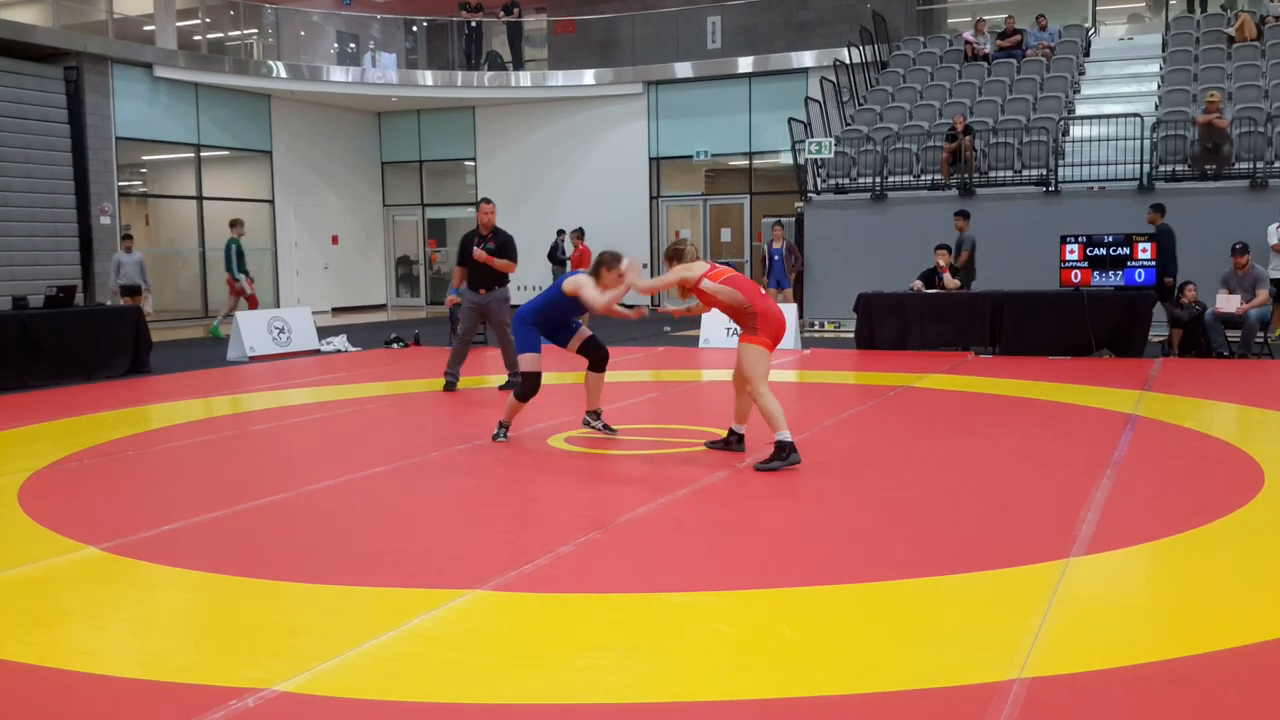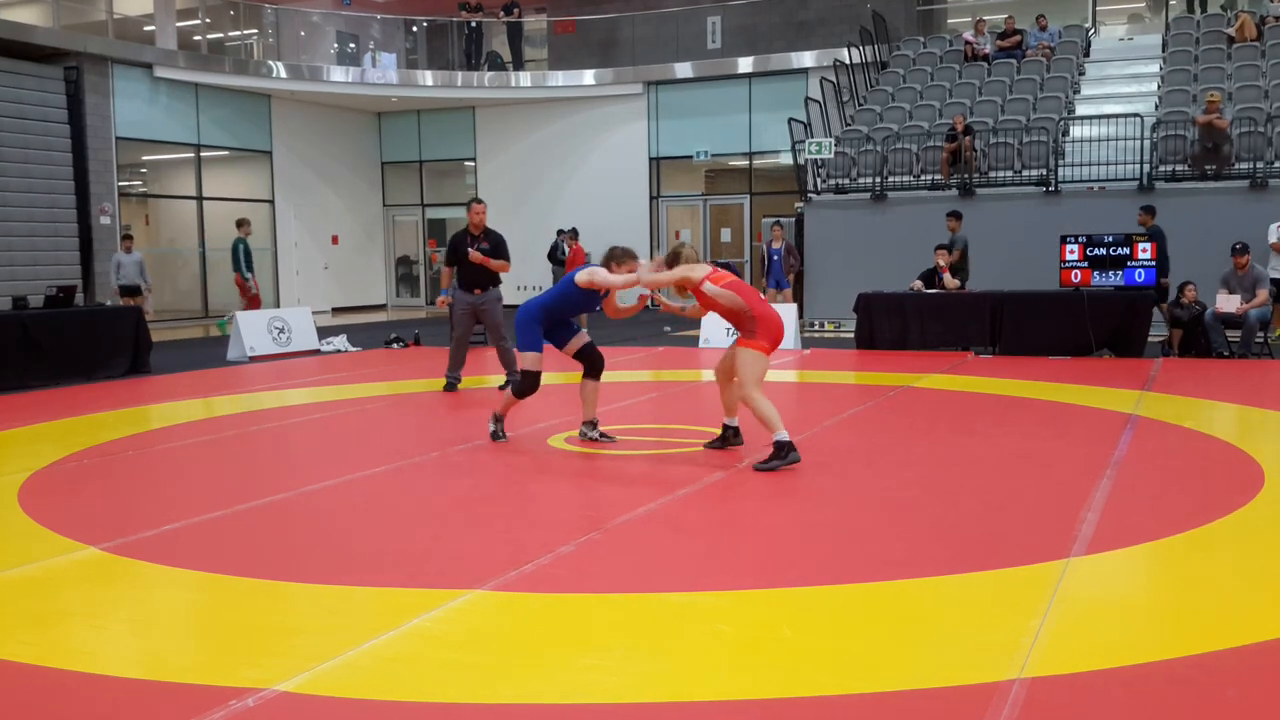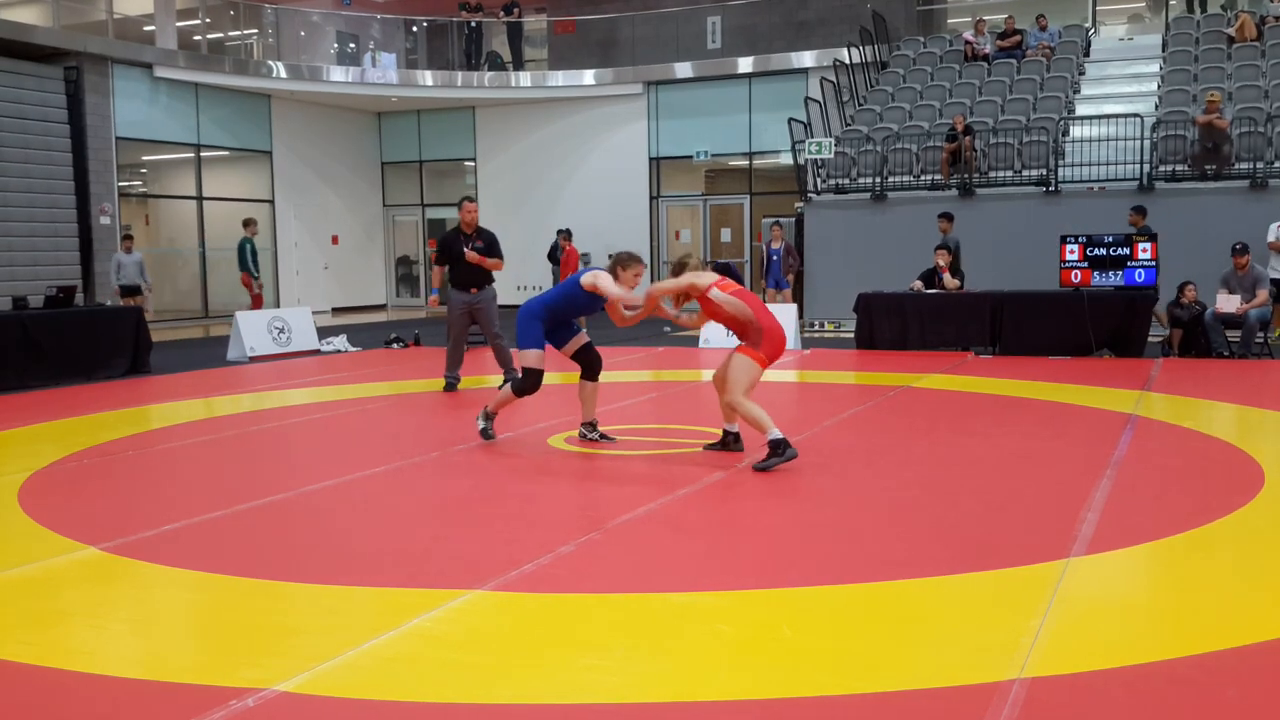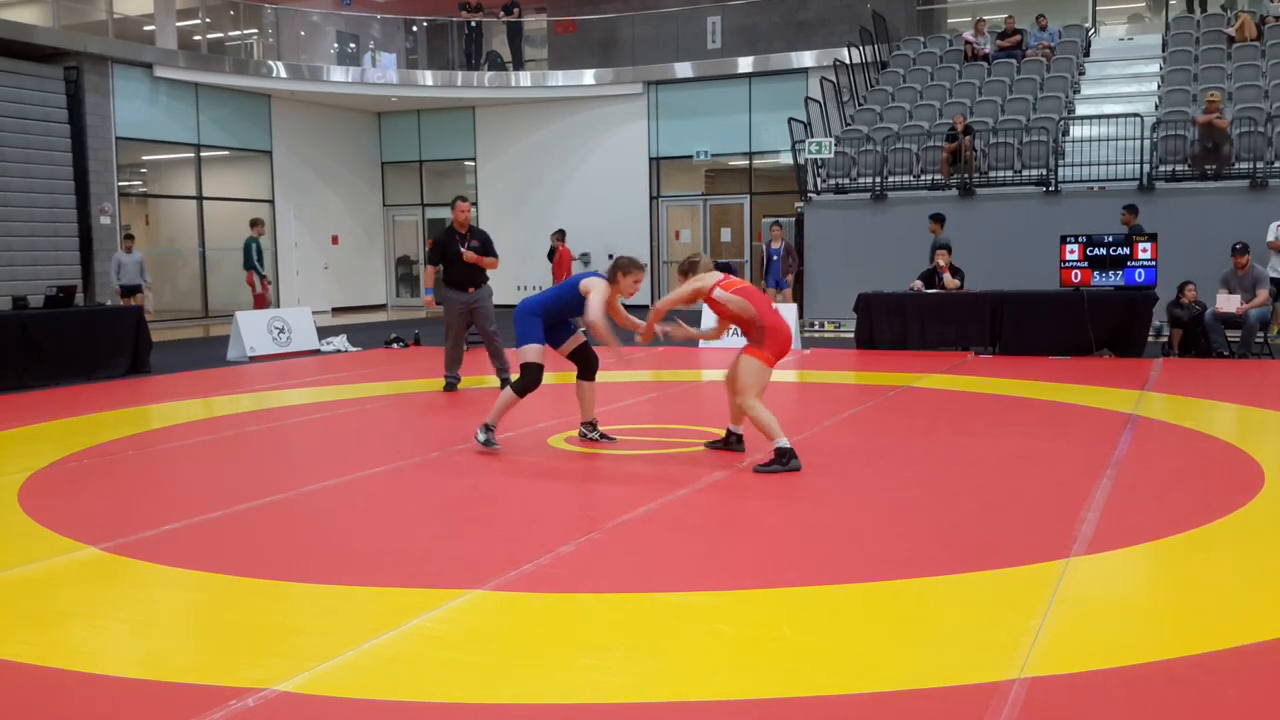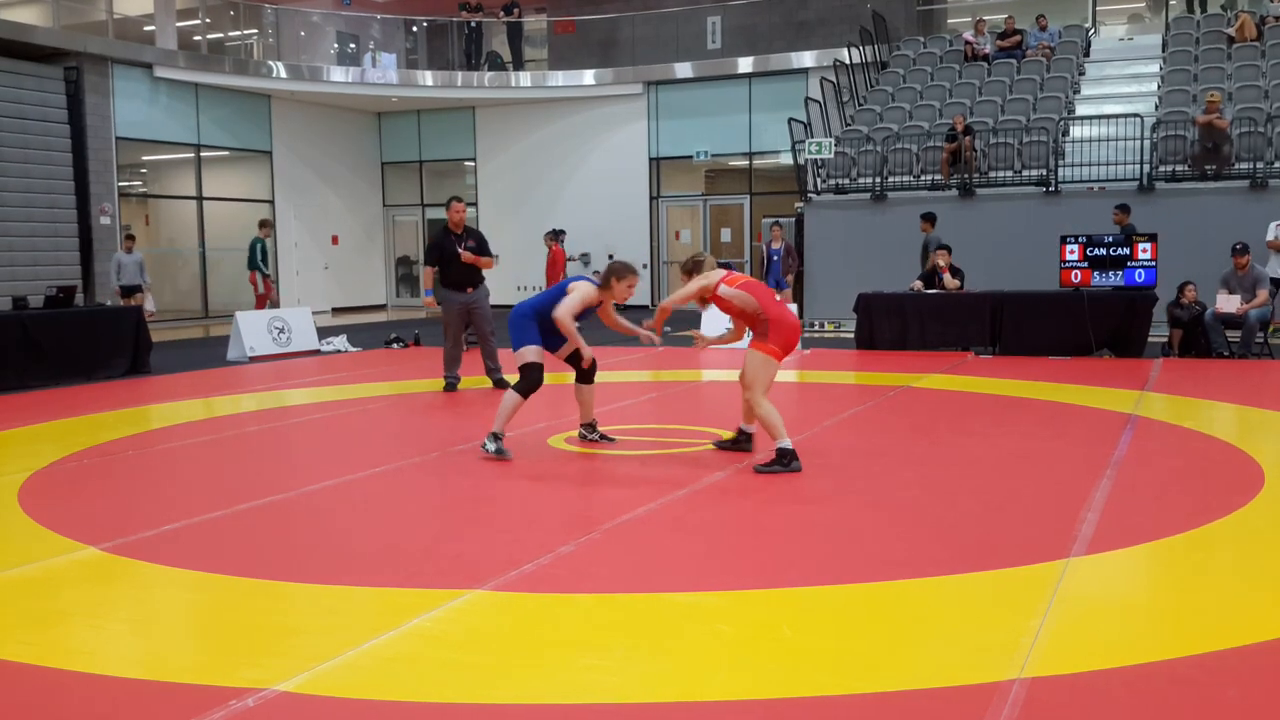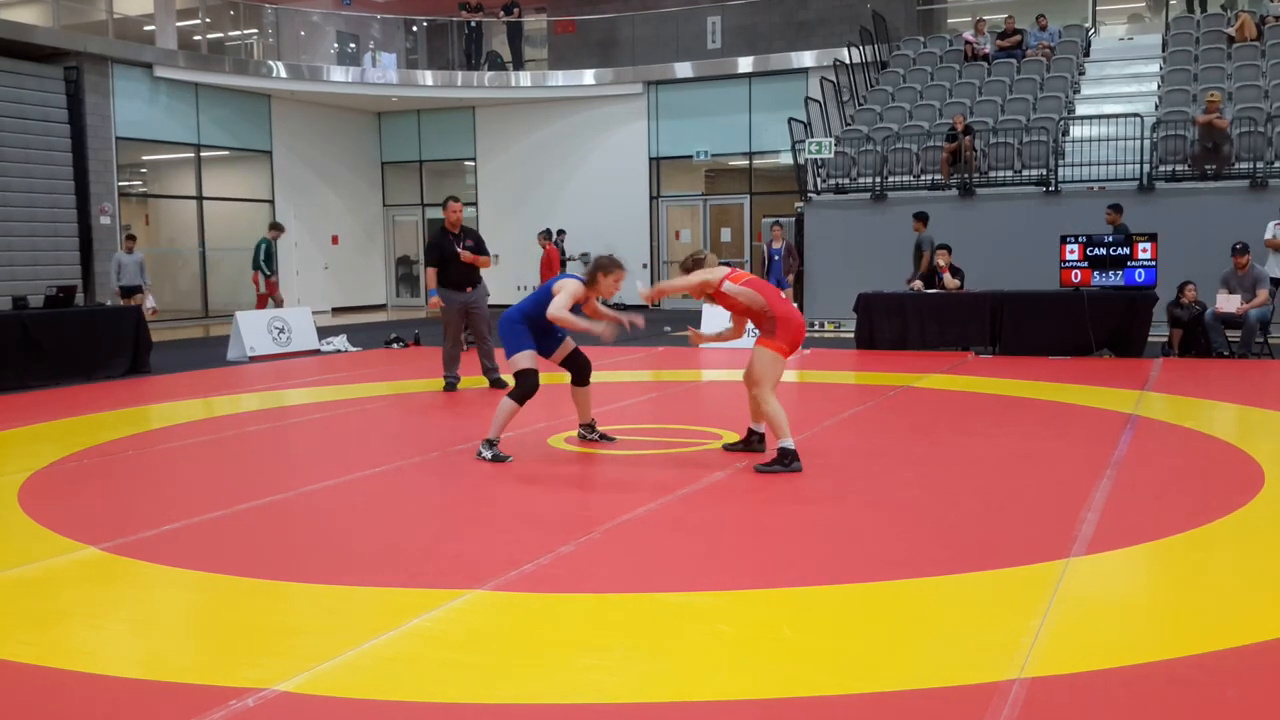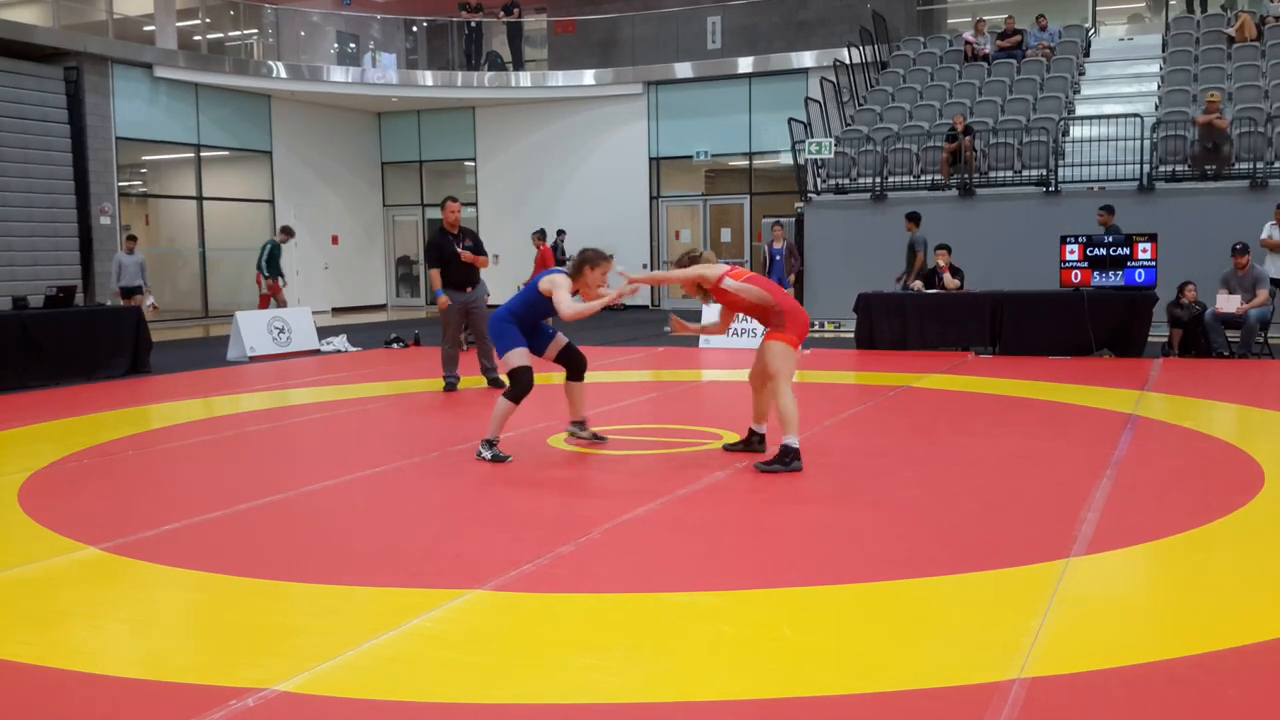
dt=0.1s
person 1, frame 1
left shoulder: (687, 270)
right shoulder: (707, 271)
left elbow: (645, 287)
right elbow: (703, 307)
left wrist: (631, 277)
right wrist: (675, 311)
left hip: (761, 320)
right hip: (769, 317)
left knee: (756, 388)
right knee: (740, 381)
left ankle: (786, 448)
right ankle: (735, 437)
person 1, frame 2
left shoulder: (688, 271)
right shoulder: (708, 275)
left elbow: (647, 281)
right elbow: (699, 310)
left wrist: (646, 269)
right wrist: (667, 305)
left hip: (759, 325)
right hip: (766, 323)
left knee: (748, 392)
right knee: (723, 373)
left ankle: (785, 448)
right ankle: (730, 432)
person 1, frame 3
left shoulder: (694, 279)
right shoulder: (715, 288)
left elbow: (654, 290)
right elbow: (696, 322)
left wrist: (647, 307)
right wrist: (669, 313)
left hip: (763, 335)
right hip: (768, 333)
left knee: (733, 399)
right knee: (720, 381)
left ankle: (781, 446)
right ankle: (731, 437)
person 1, frame 4
left shoulder: (701, 281)
right shoulder: (720, 286)
left elbow: (661, 306)
right elbow: (718, 332)
left wrist: (648, 330)
right wrist: (691, 333)
left hip: (767, 333)
right hip: (774, 332)
left knee: (745, 401)
right knee: (733, 382)
left ankle: (786, 454)
right ankle: (733, 437)
person 1, frame 5
left shoulder: (705, 279)
right shoulder: (729, 285)
left elbow: (667, 304)
right elbow: (738, 332)
left wrist: (655, 324)
right wrist: (710, 340)
left hip: (774, 326)
right hip: (786, 324)
left knee: (754, 396)
right knee: (748, 381)
left ankle: (787, 455)
right ankle: (743, 437)
person 1, frame 6
left shoulder: (708, 275)
right shoulder: (729, 282)
left elbow: (666, 287)
right elbow: (737, 330)
left wrist: (648, 294)
right wrist: (706, 337)
left hip: (780, 324)
right hip: (789, 323)
left knee: (762, 392)
right knee: (751, 380)
left ankle: (788, 455)
right ankle: (755, 437)
person 1, frame 7
left shoulder: (707, 272)
right shoulder: (724, 282)
left elbow: (666, 277)
right elbow: (723, 326)
left wrist: (636, 278)
right wrist: (691, 328)
left hip: (788, 320)
right hip: (785, 319)
left knee: (778, 386)
right knee: (757, 379)
left ankle: (790, 453)
right ankle: (756, 438)
person 2, frame 1
left shoulder: (602, 285)
right shoulder: (583, 281)
left elbow: (608, 308)
right elbow: (599, 306)
left wrist: (632, 314)
right wrist: (625, 286)
left hip: (555, 321)
right hip: (528, 321)
left knee: (599, 355)
right knee: (530, 384)
left ankle: (592, 416)
right ankle: (504, 424)
person 2, frame 2
left shoulder: (607, 284)
right shoulder: (596, 274)
left elbow: (614, 312)
right elbow: (622, 283)
left wrist: (639, 305)
left hip: (557, 321)
right hip: (531, 318)
left knee: (595, 362)
right knee: (530, 382)
left ankle: (588, 426)
right ankle: (498, 417)
person 2, frame 3
left shoulder: (609, 287)
right shoulder: (602, 278)
left elbow: (622, 320)
right elbow: (618, 295)
left wrist: (646, 313)
left hip: (556, 320)
right hip: (532, 315)
left knee: (592, 363)
right knee: (531, 380)
left ankle: (588, 428)
right ankle: (488, 414)
person 2, frame 4
left shoulder: (607, 292)
right shoulder: (600, 286)
left elbow: (624, 320)
right elbow: (594, 319)
right wrist: (615, 347)
left hip: (553, 320)
right hip: (530, 314)
left knee: (589, 363)
right knee: (531, 378)
left ankle: (588, 427)
right ankle: (487, 428)
person 2, frame 5
left shoulder: (602, 295)
right shoulder: (589, 290)
left elbow: (612, 321)
right elbow: (560, 315)
left wrist: (640, 332)
right wrist: (582, 347)
left hip: (546, 324)
right hip: (524, 319)
left knee: (587, 367)
right knee: (532, 378)
left ankle: (588, 429)
right ankle: (493, 438)
person 2, frame 6
left shoulder: (589, 291)
right shoulder: (575, 287)
left elbow: (595, 312)
right elbow: (554, 314)
left wrist: (621, 318)
right wrist: (592, 328)
left hip: (538, 328)
right hip: (515, 324)
left knee: (582, 367)
right knee: (528, 385)
left ankle: (587, 428)
right ankle: (488, 444)
person 2, frame 7
left shoulder: (577, 282)
right shoulder: (562, 281)
left elbow: (597, 297)
right elbow: (567, 313)
left wrist: (621, 292)
right wrist: (606, 300)
left hip: (529, 325)
right hip: (505, 323)
left knee: (576, 362)
right knee: (522, 382)
left ankle: (578, 425)
right ankle: (488, 444)
person 3, frame 1
left shoulder: (505, 238)
right shoulder: (468, 238)
left elbow: (511, 267)
right elbow: (460, 267)
left wrist: (488, 259)
right wrist: (454, 291)
left hip: (497, 294)
right hip: (472, 295)
left knee: (505, 337)
right knee: (462, 337)
left ankle: (515, 376)
right ankle: (451, 377)
person 3, frame 2
left shoulder: (495, 238)
right shoulder: (457, 239)
left elbow: (505, 267)
right elbow: (448, 268)
left wrist: (483, 260)
right wrist: (444, 292)
left hip: (490, 295)
right hip: (464, 295)
left knee: (499, 337)
right knee: (459, 339)
left ankle: (513, 375)
right ankle: (452, 378)
person 3, frame 3
left shoulder: (488, 236)
right shoulder: (448, 238)
left elbow: (499, 265)
right elbow: (439, 266)
left wrist: (480, 259)
right wrist: (434, 291)
left hip: (484, 293)
right hip: (458, 295)
left knee: (494, 335)
right knee: (455, 339)
left ankle: (511, 374)
right ankle: (451, 378)
person 3, frame 4
left shoulder: (481, 235)
right shoulder: (442, 238)
left elbow: (494, 263)
right elbow: (432, 266)
left wrist: (477, 259)
right wrist: (429, 291)
left hip: (480, 292)
right hip: (454, 294)
left knee: (491, 334)
right knee: (454, 339)
left ankle: (504, 374)
right ankle: (452, 378)
person 3, frame 5
left shoulder: (476, 235)
right shoulder: (438, 239)
left elbow: (490, 262)
right elbow: (429, 267)
left wrist: (474, 259)
right wrist: (429, 293)
left hip: (477, 292)
right hip: (452, 295)
left knee: (487, 335)
right knee: (452, 339)
left ankle: (496, 375)
right ankle: (451, 378)
person 3, frame 6
left shoulder: (473, 235)
right shoulder: (436, 239)
left elbow: (487, 261)
right elbow: (431, 269)
left wrist: (473, 258)
right wrist: (433, 294)
left hip: (476, 292)
right hip: (451, 295)
left knee: (483, 335)
right knee: (452, 339)
left ankle: (493, 375)
right ankle: (451, 378)
person 3, frame 7
left shoulder: (471, 235)
right shoulder: (435, 240)
left elbow: (485, 262)
right elbow: (433, 270)
left wrist: (473, 258)
right wrist: (439, 294)
left hip: (475, 292)
right hip: (452, 295)
left knee: (483, 335)
right knee: (450, 339)
left ankle: (491, 375)
right ankle: (450, 378)
